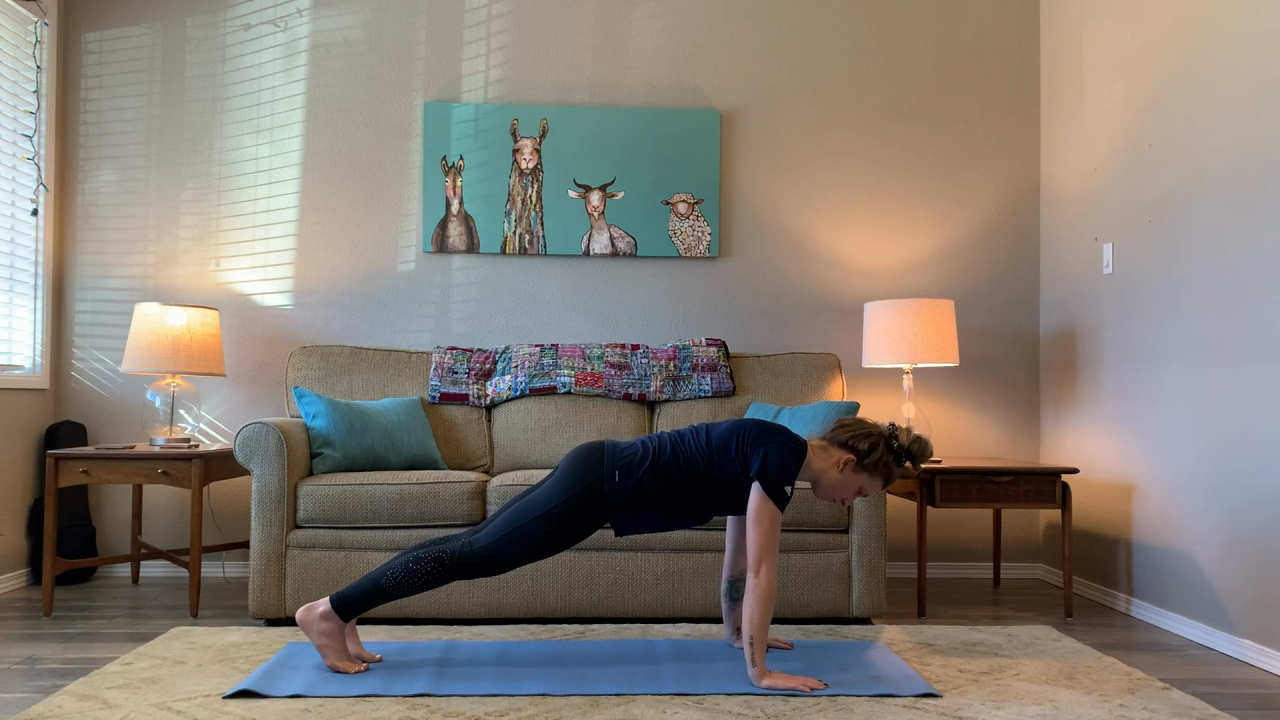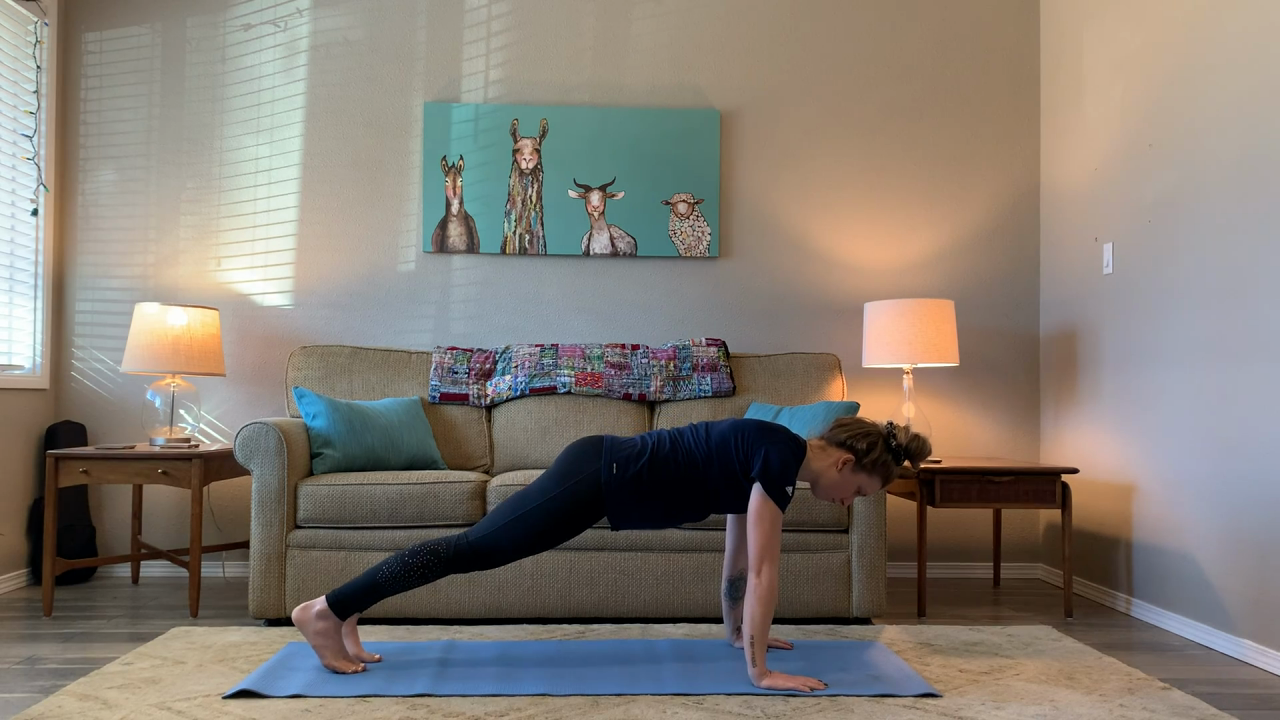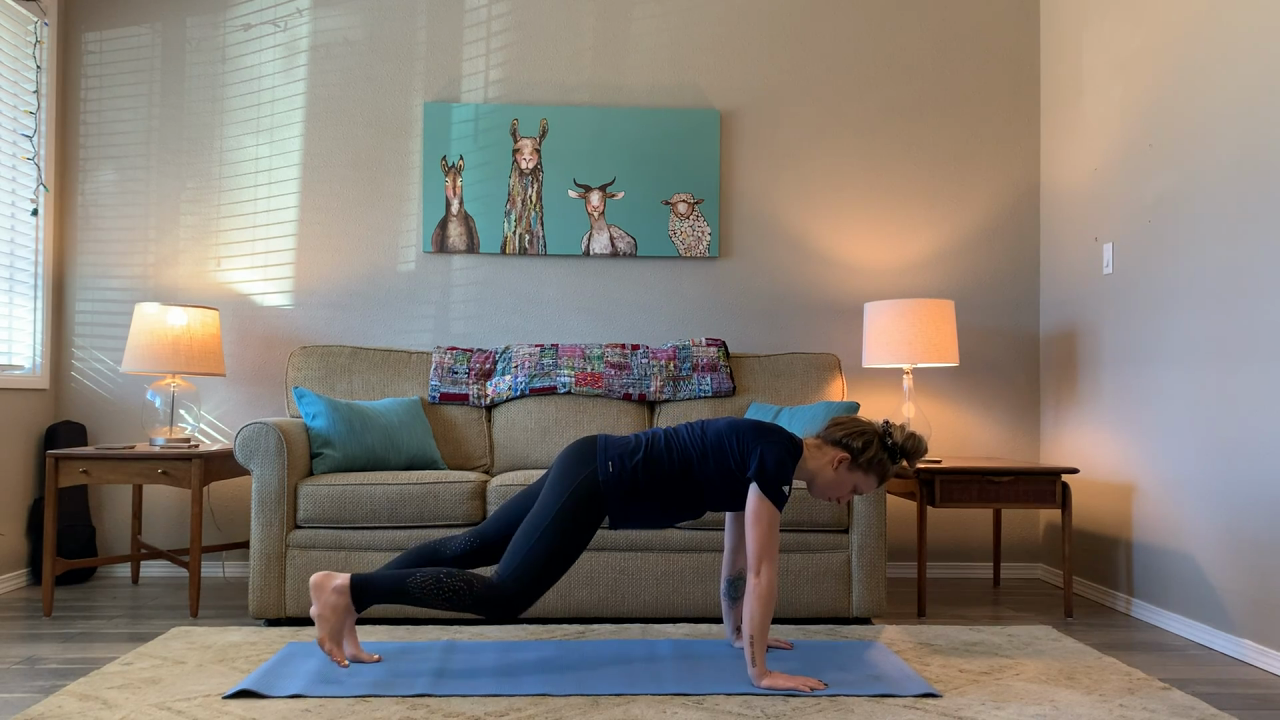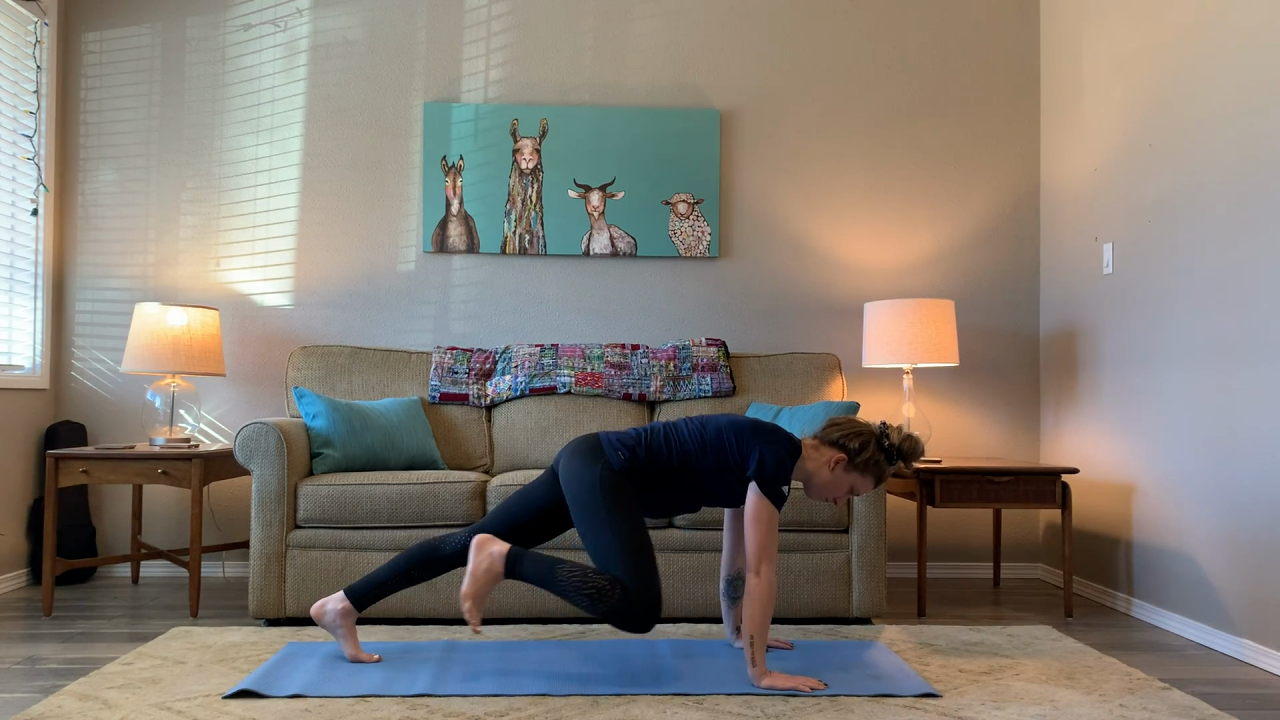
dt=0.5s
person 1, frame 1
left shoulder: (768, 459)
right shoulder: (781, 455)
left elbow: (736, 558)
right elbow: (760, 570)
left wrist: (736, 632)
right wrist: (760, 670)
left hip: (597, 475)
right hip: (597, 485)
left knee: (471, 543)
right knee: (472, 557)
left ankle: (343, 610)
right ankle: (327, 613)
person 1, frame 2
left shoulder: (767, 457)
right shoulder: (781, 455)
left elbow: (738, 556)
right elbow: (762, 569)
left wrist: (737, 631)
right wrist: (760, 669)
left hip: (598, 471)
right hip: (596, 479)
left knee: (474, 541)
right knee: (472, 548)
left ankle: (345, 609)
right ankle: (325, 612)
person 1, frame 3
left shoulder: (764, 458)
right shoulder: (778, 456)
left elbow: (736, 559)
right elbow: (760, 570)
left wrist: (738, 632)
right wrist: (760, 669)
left hip: (591, 471)
right hip: (595, 476)
left knee: (473, 546)
right knee: (504, 595)
left ankle: (348, 597)
right ankle: (345, 587)
person 1, frame 4
left shoulder: (760, 458)
right shoulder: (777, 455)
left elbow: (736, 557)
right elbow: (759, 570)
left wrist: (737, 631)
right wrist: (760, 670)
left hip: (588, 464)
right hip: (602, 467)
left knee: (475, 541)
right knee: (638, 608)
left ankle: (341, 606)
right ankle: (500, 559)
